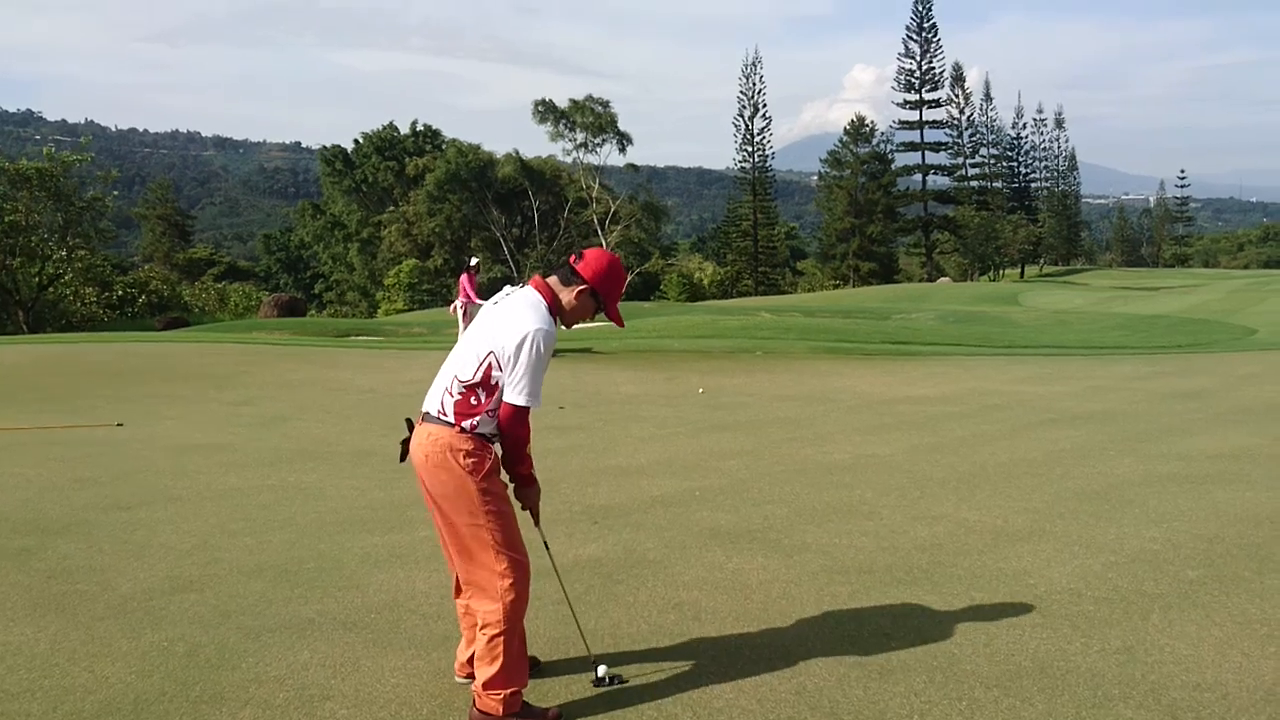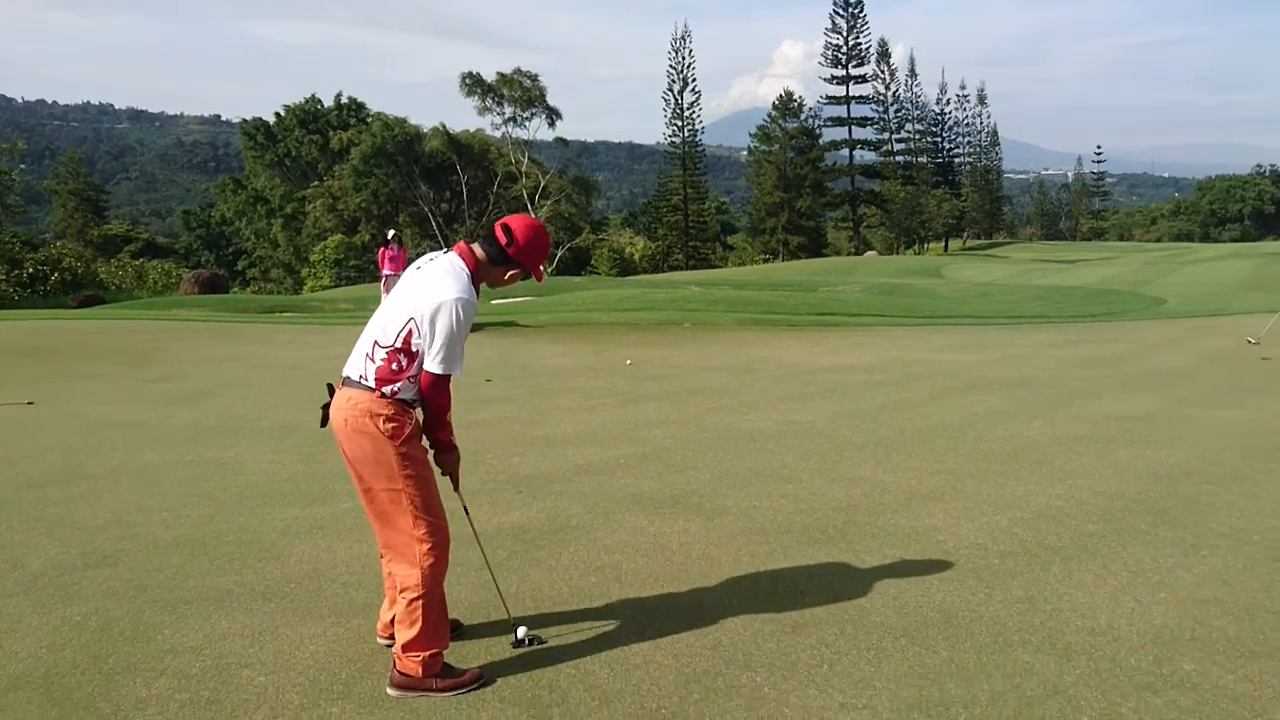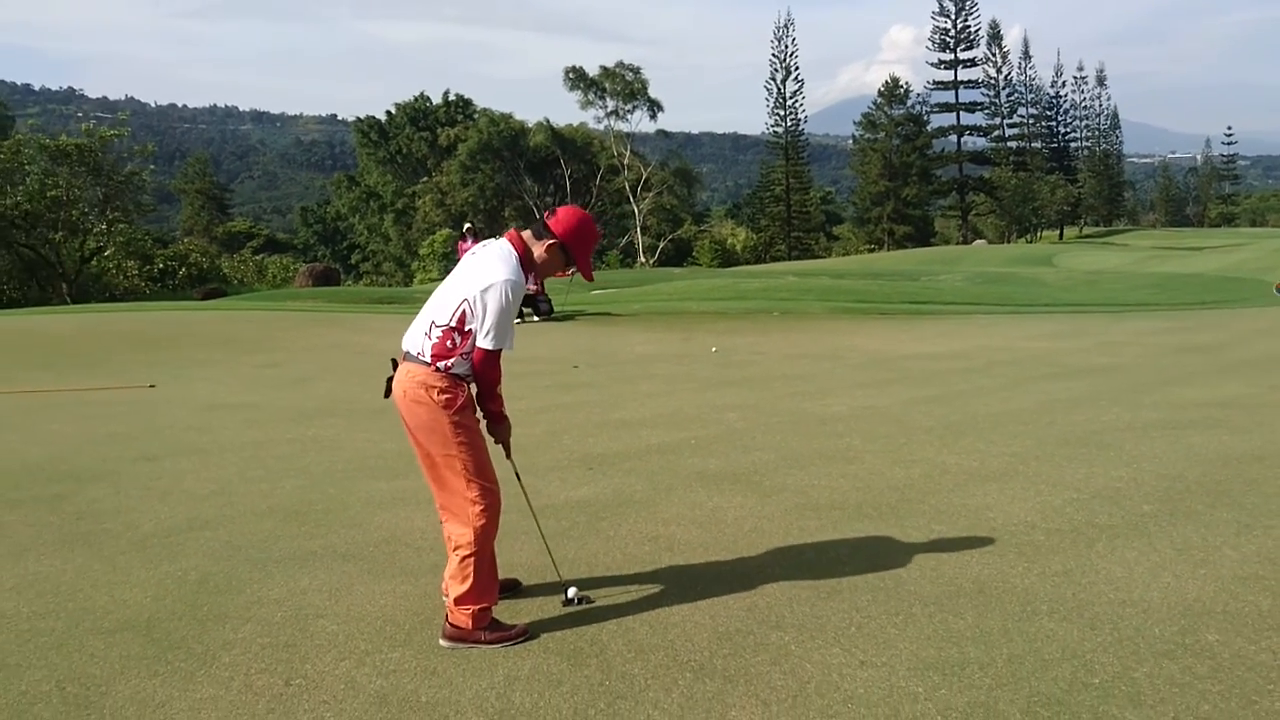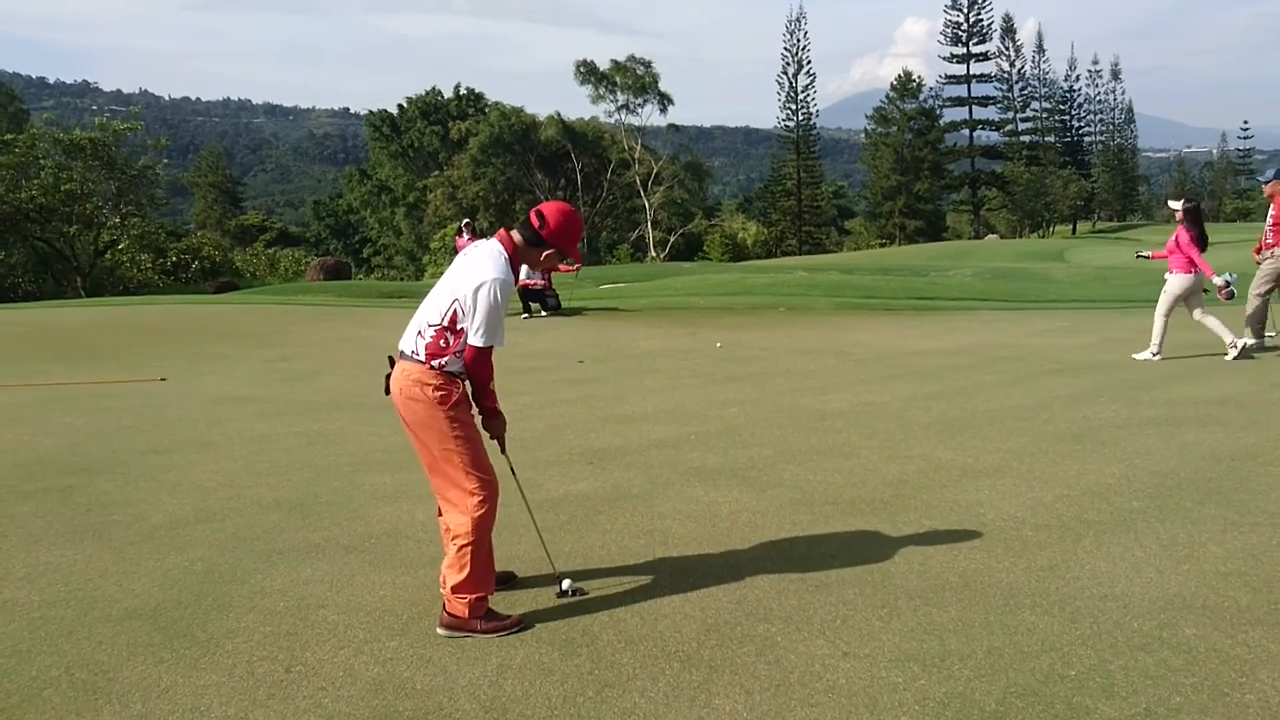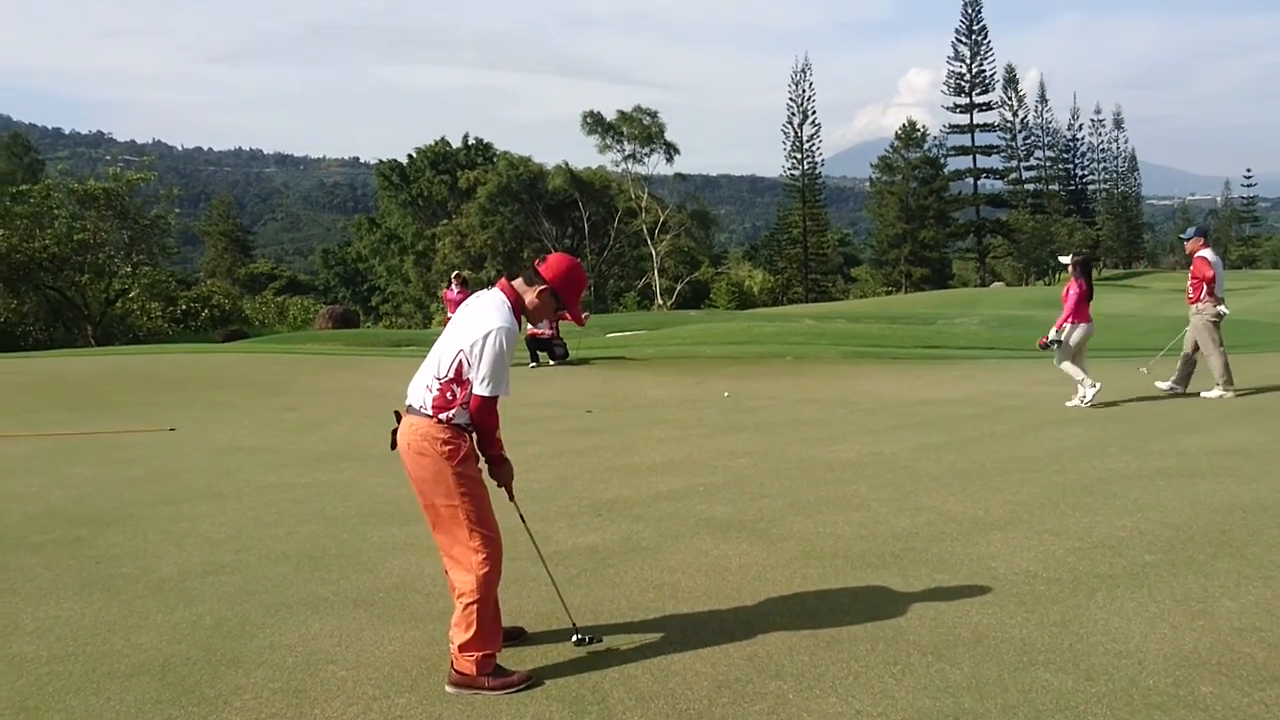
dt=0.7s
person 1, frame 1
left shoulder: (512, 297)
right shoulder: (538, 327)
right elbow: (512, 416)
right wrist: (524, 478)
left hip: (433, 435)
right hip: (459, 449)
left knee: (477, 561)
right knee: (504, 572)
left ankle: (476, 658)
person 1, frame 2
left shoulder: (436, 260)
right shoulder: (458, 297)
right elbow: (433, 384)
left wrist: (437, 440)
right wrist: (445, 445)
left hip: (354, 400)
right hip: (379, 414)
left knee: (400, 528)
right knee: (423, 537)
left ankle: (398, 619)
right ankle: (416, 666)
person 1, frame 3
left shoulder: (492, 248)
right shoulder: (507, 278)
right elbow: (484, 359)
left wrist: (489, 412)
right wrist: (496, 416)
left hip: (418, 375)
right hip: (434, 387)
left knee: (460, 492)
right knee: (476, 500)
left ankle: (463, 579)
right ankle: (467, 620)
person 1, frame 4
left shoulder: (484, 248)
right shoulder: (496, 278)
right elbow: (477, 355)
left wrist: (483, 406)
right wrist: (491, 411)
left hip: (416, 373)
right hip: (430, 384)
left knee: (458, 486)
right knee: (475, 491)
left ankle: (463, 570)
right ankle: (463, 609)
person 1, frame 5
left shoulder: (485, 299)
right shoulder: (501, 326)
right elbow: (482, 406)
left wrist: (490, 454)
right wrist: (497, 458)
left hip: (424, 427)
right hip: (438, 439)
left knee: (468, 543)
right knee: (479, 549)
left ankle: (481, 627)
right ankle: (471, 666)
